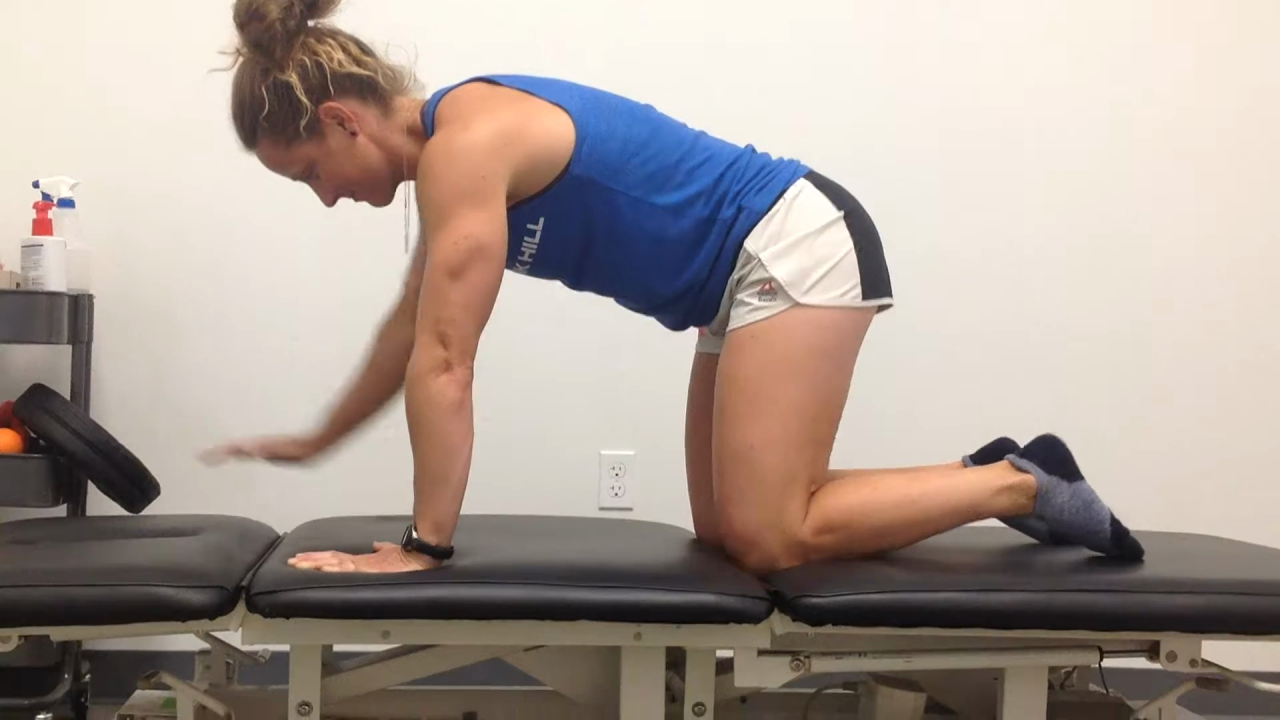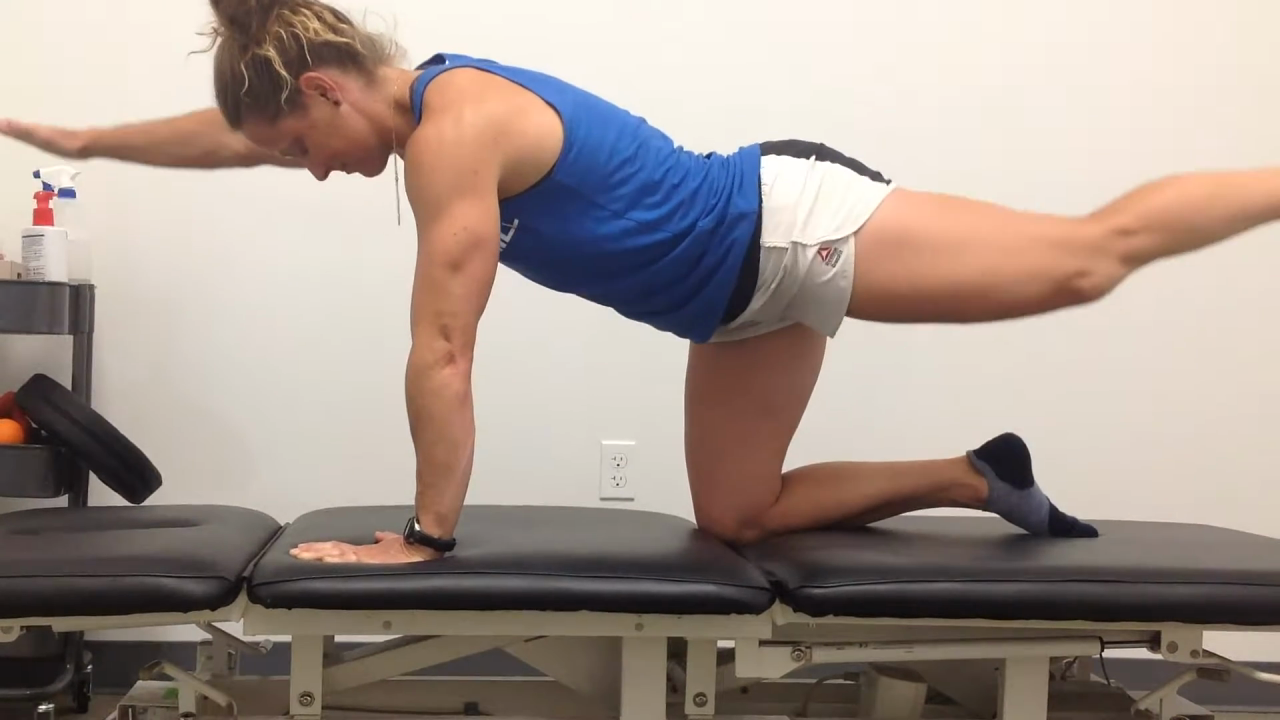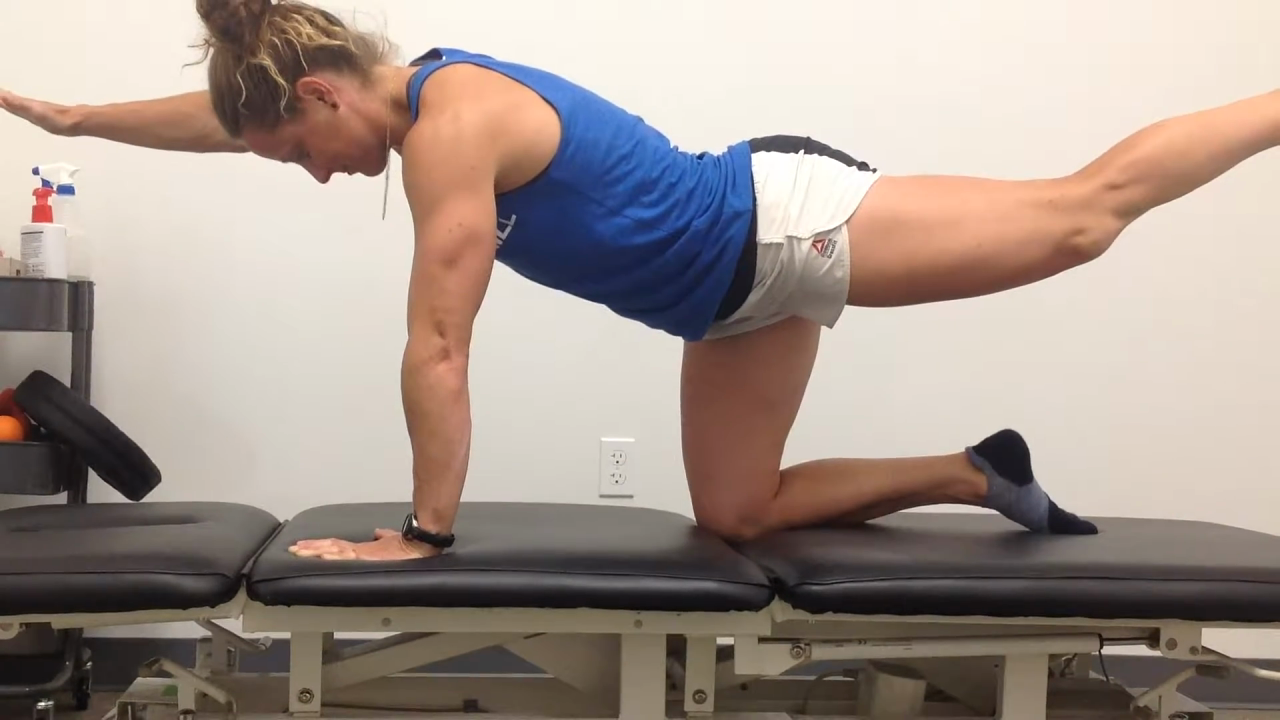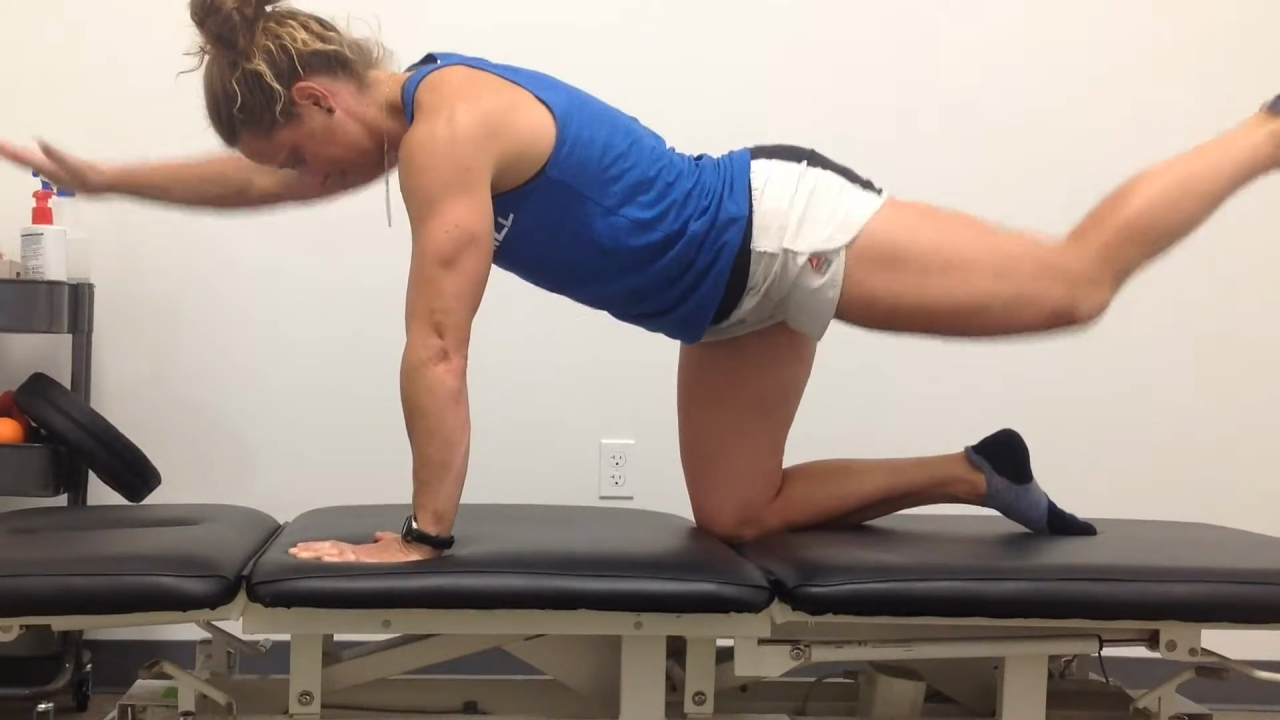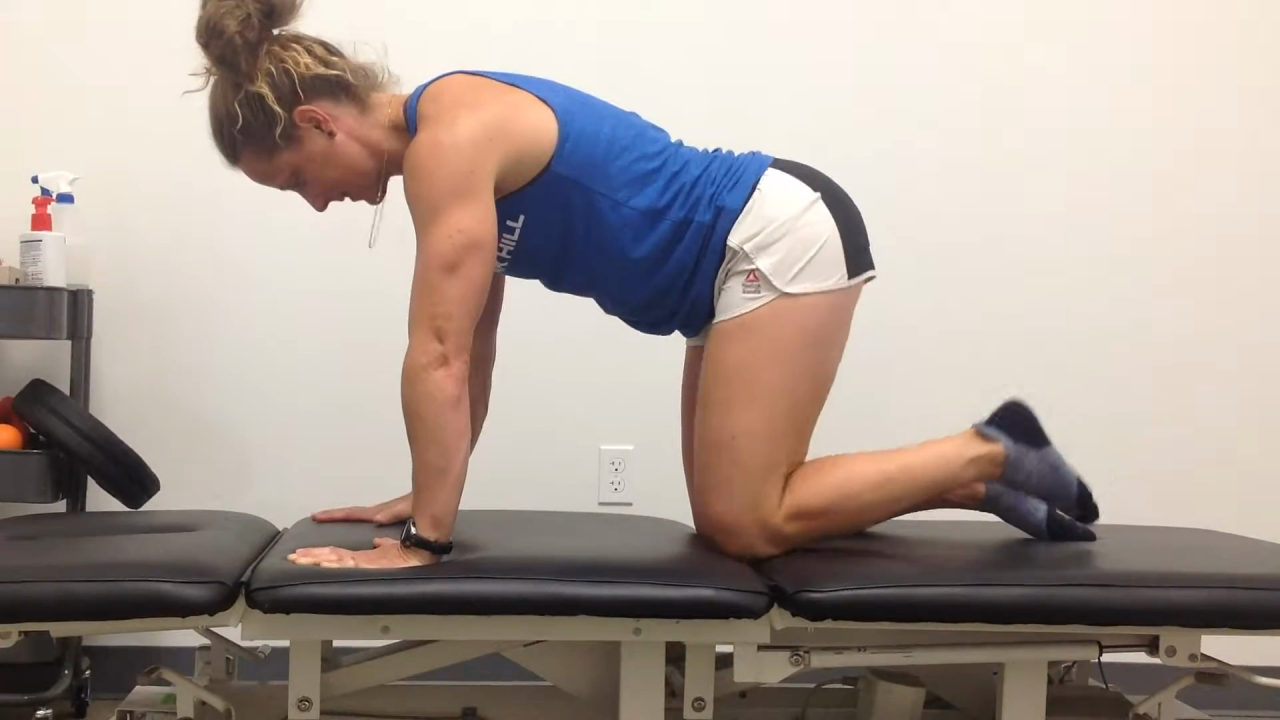
dt=1s
person 1, frame 1
left shoulder: (462, 143)
right shoulder: (466, 157)
left elbow: (445, 362)
right elbow: (410, 331)
left wrist: (422, 544)
right wrist: (313, 440)
left hip: (793, 246)
right hip: (747, 276)
left knee: (773, 542)
right knee: (728, 531)
left ankle: (1027, 478)
right ankle: (987, 477)
person 1, frame 2
left shoulder: (452, 130)
left elbow: (442, 356)
right elbow: (231, 132)
left wrist: (425, 533)
left hip: (794, 223)
right hip: (748, 278)
left knee: (1089, 254)
right knee: (740, 516)
right ankle: (980, 478)
person 1, frame 3
left shoulder: (451, 122)
left elbow: (437, 348)
right elbow: (226, 115)
left wrist: (424, 531)
left hip: (787, 218)
right hip: (741, 280)
left knee: (1084, 208)
right knee: (741, 514)
right ankle: (981, 474)
person 1, frame 4
left shoulder: (444, 127)
right shoulder: (404, 117)
left elbow: (436, 355)
right elbow: (267, 181)
left wrist: (424, 533)
right wrist: (103, 177)
left hip: (785, 224)
right hip: (736, 282)
left knee: (1070, 276)
right knee: (738, 515)
right ankle: (978, 474)
person 1, frame 5
left shoulder: (449, 136)
right shoulder: (451, 146)
left elbow: (436, 358)
right elbow: (471, 351)
left wrist: (426, 536)
right wrist: (427, 493)
left hip: (782, 234)
right hip: (743, 256)
left knee: (750, 523)
right knee: (728, 520)
left ankle: (990, 452)
right ankle: (978, 477)
